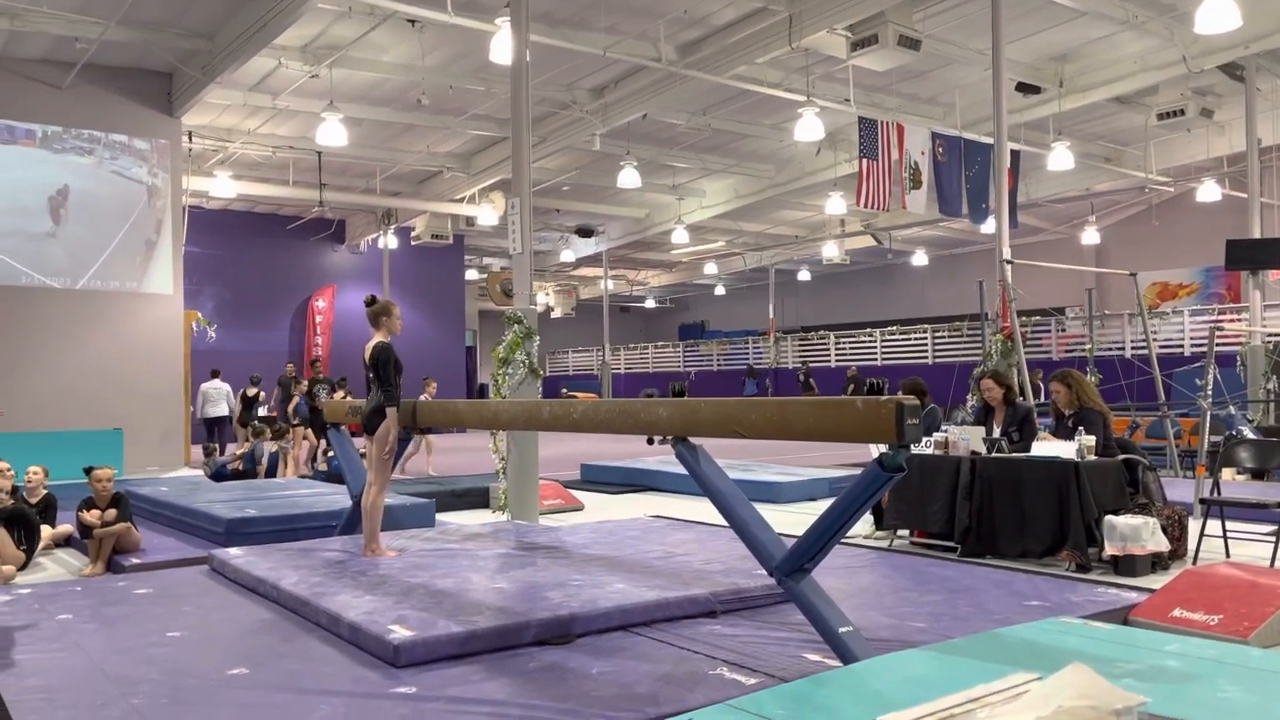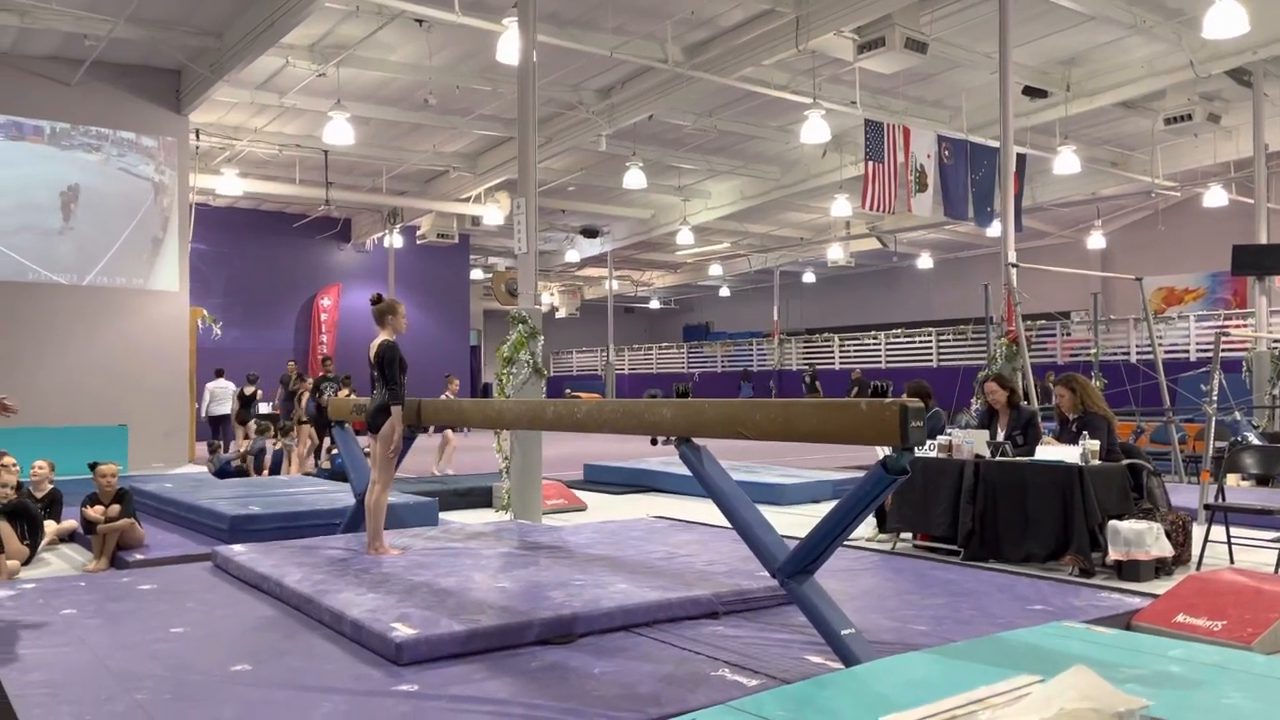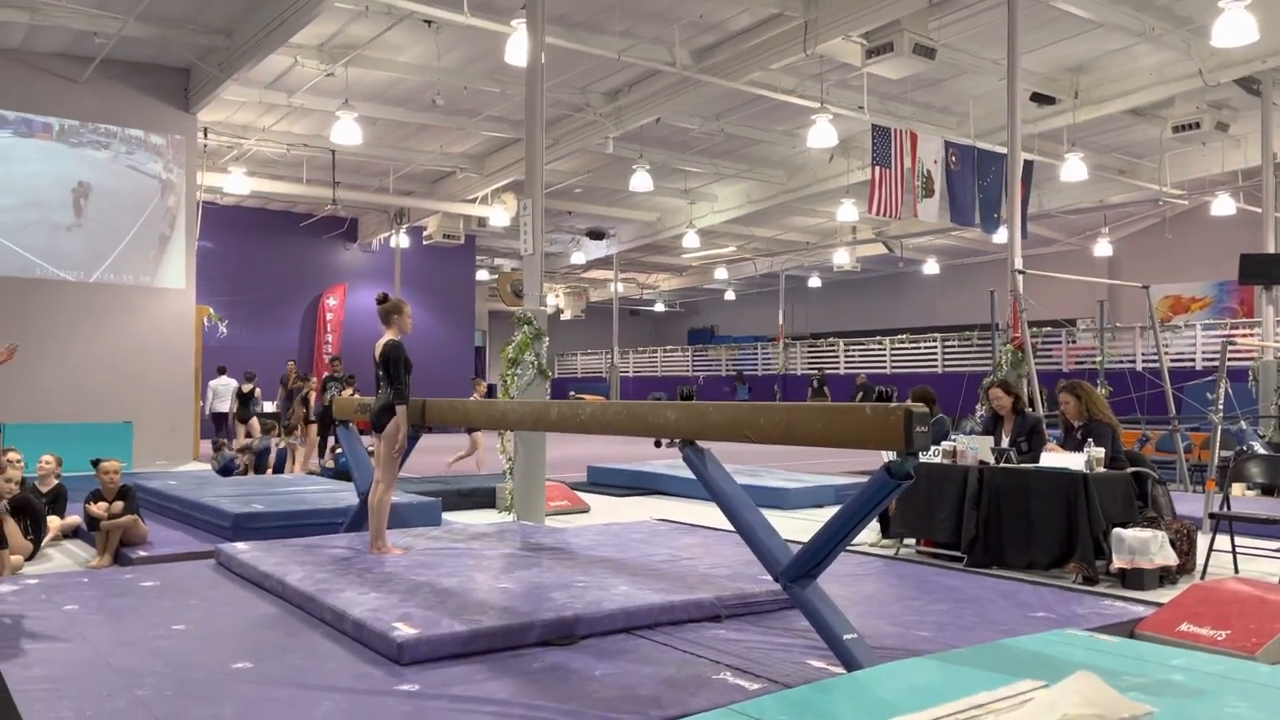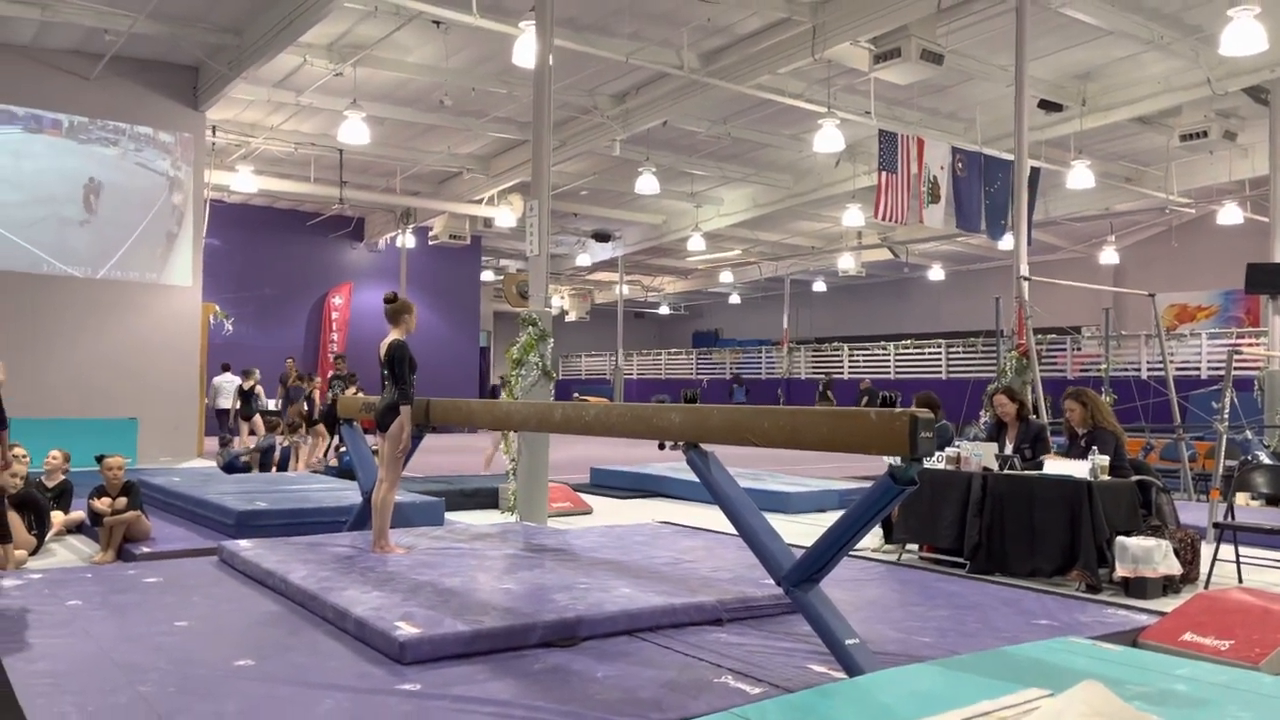
dt=0.2s
person 1, frame 1
left shoulder: (369, 348)
right shoulder: (385, 349)
right elbow: (389, 391)
right wrist: (393, 429)
left hip: (369, 414)
right hip: (381, 417)
left knee: (371, 482)
right knee: (380, 484)
left ankle: (369, 543)
right ankle: (374, 546)
person 1, frame 2
left shoulder: (373, 346)
right shoulder: (390, 347)
right elbow: (394, 389)
right wrist: (398, 428)
left hip: (373, 412)
right hip: (386, 415)
left knee: (375, 481)
right knee: (384, 482)
left ankle: (372, 541)
right ankle: (377, 544)
person 1, frame 3
left shoulder: (379, 346)
right shoulder: (395, 347)
right elbow: (399, 389)
right wrist: (403, 428)
left hip: (378, 412)
right hip: (390, 415)
left knee: (378, 480)
right knee: (387, 482)
left ankle: (374, 541)
right ankle: (380, 544)
person 1, frame 4
left shoulder: (384, 345)
right shoulder: (400, 346)
right elbow: (403, 389)
right wrist: (407, 428)
left hip: (382, 411)
right hip: (395, 414)
left knee: (382, 479)
right knee: (391, 481)
left ankle: (377, 540)
right ankle: (383, 542)
